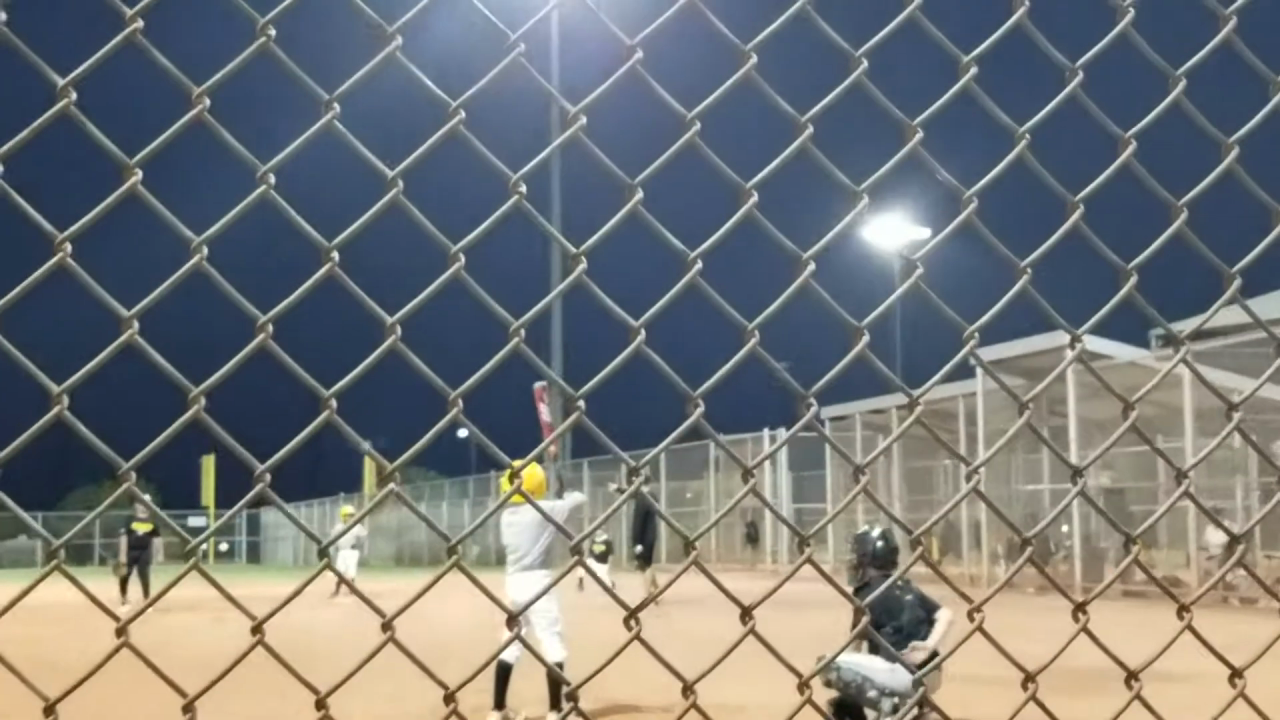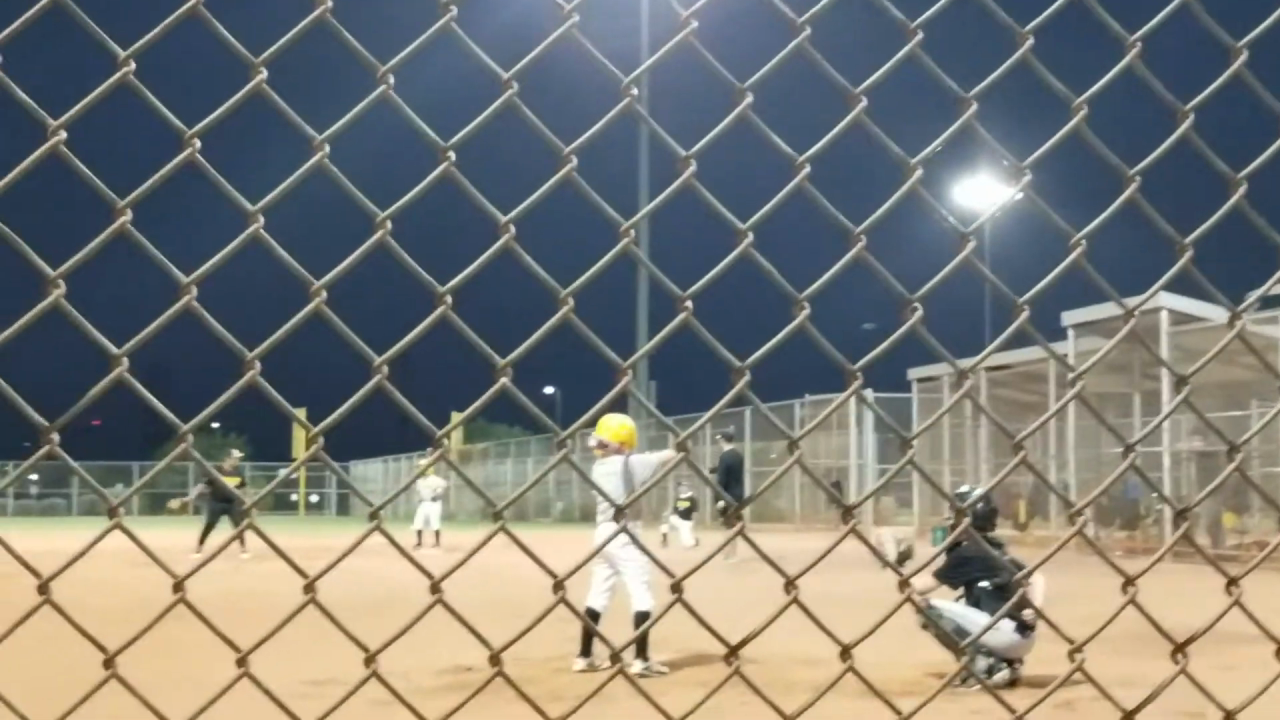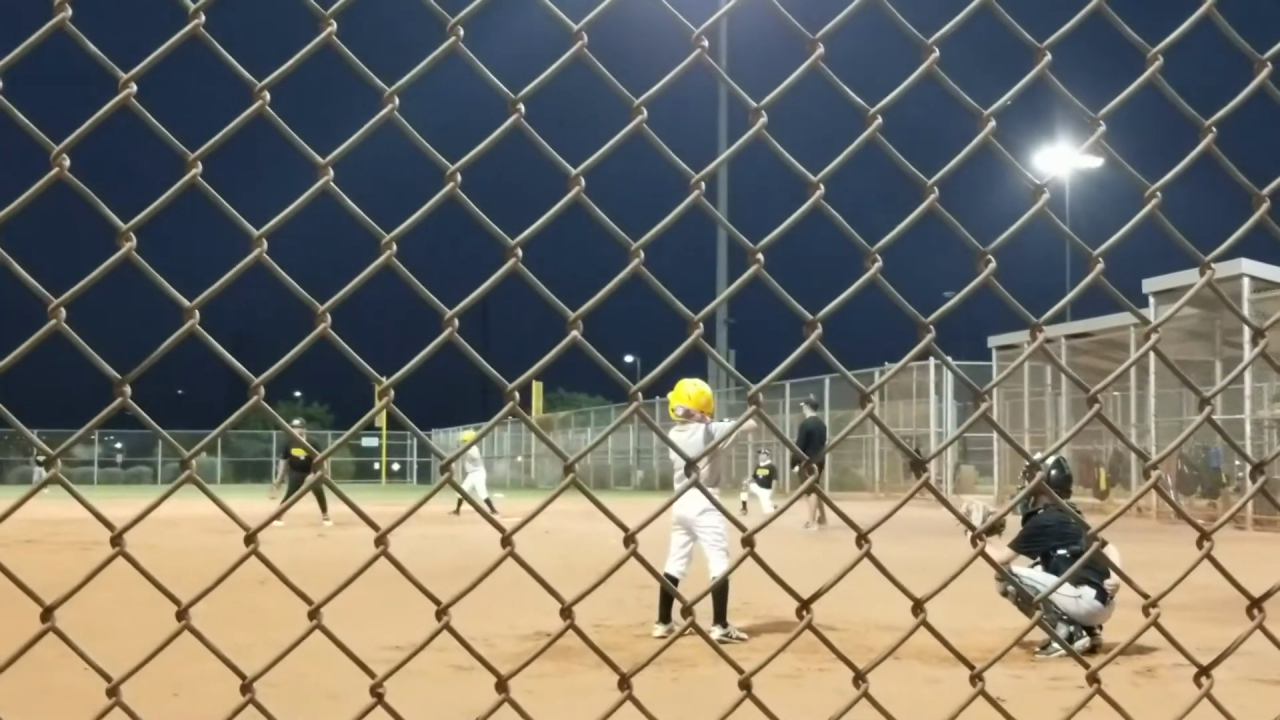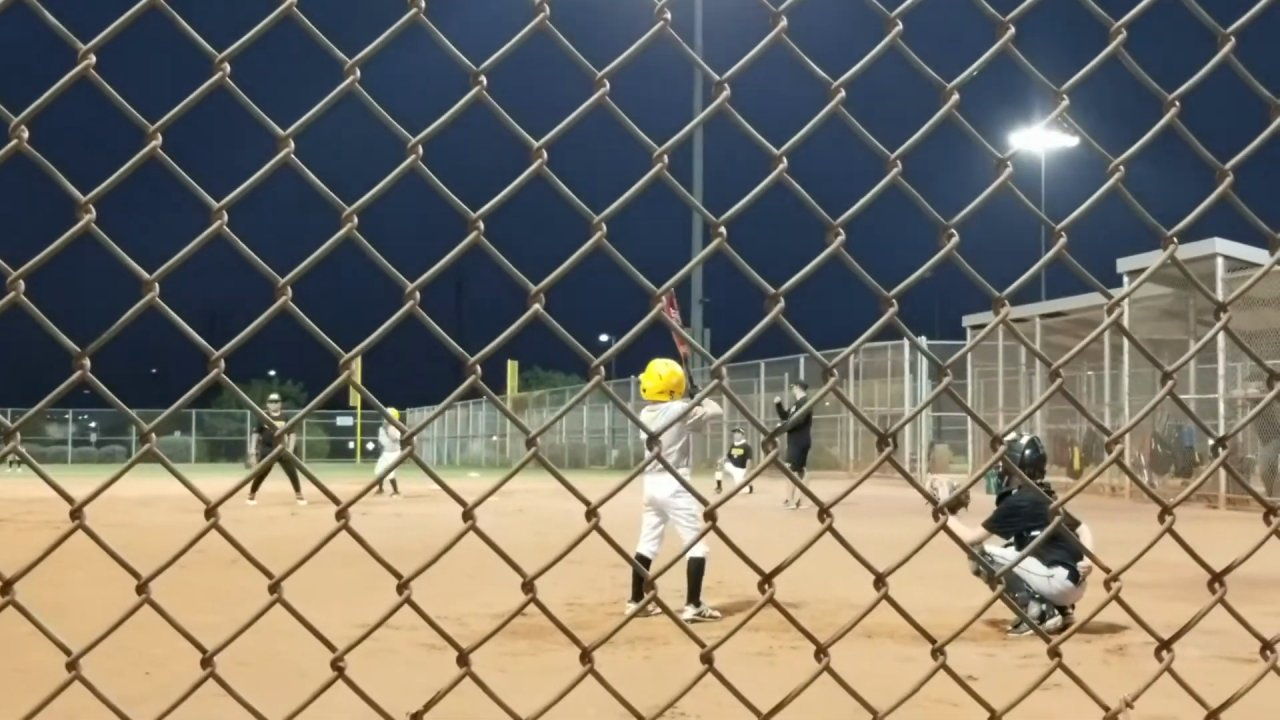
dt=1s
person 1, frame 1
left shoulder: (505, 515)
right shoulder: (543, 511)
right elbow: (579, 498)
right wrist: (565, 497)
left hip: (513, 583)
right hip: (537, 583)
left knee: (509, 646)
right knee: (553, 646)
person 1, frame 2
left shoulder: (598, 467)
right shoulder: (631, 463)
right elbow: (670, 455)
right wrist: (659, 453)
left hip: (603, 534)
right hip: (624, 536)
left knee: (597, 595)
right knee: (641, 595)
left ankle: (584, 656)
right ankle: (641, 660)
person 1, frame 3
left shoulder: (674, 434)
right shoulder: (709, 431)
right elbow: (751, 424)
right wrist: (721, 423)
left hip: (680, 503)
right hip: (703, 504)
left knee: (675, 562)
right knee: (720, 563)
left ankle: (663, 623)
right ankle: (720, 626)
person 1, frame 4
left shoulder: (645, 414)
right shoulder: (680, 410)
right elbow: (716, 410)
left hip: (651, 484)
right hip: (675, 486)
left knee: (647, 543)
right knee: (696, 544)
left ankle: (636, 601)
right ankle: (693, 605)
person 2, frame 1
left shoulder: (868, 595)
right shoulder: (907, 588)
right elbow: (945, 614)
right wrist: (929, 645)
left hip: (902, 675)
right hip: (929, 678)
left knee: (829, 665)
left ankle: (891, 704)
person 2, frame 2
left shoulder: (966, 552)
right shoulder: (996, 549)
left elbow: (922, 587)
right elbow: (1036, 579)
right wrist: (1035, 609)
left hip: (1007, 634)
right hip: (1021, 636)
left knee: (929, 609)
left ankle: (987, 665)
right ankle: (1007, 662)
person 2, frame 3
left shoulder: (1042, 521)
right shoulder: (1071, 517)
left elbow: (1000, 558)
right elbow: (1110, 549)
right wrist: (1115, 578)
left hip: (1088, 601)
right hip: (1099, 601)
left knee: (1007, 576)
left ankle: (1067, 632)
right ankle: (1088, 629)
person 2, frame 4
left shoulder: (1016, 502)
right shoulder: (1045, 497)
left elbow: (971, 538)
right elbow: (1082, 529)
right wrist: (1087, 560)
left hip: (1060, 581)
right hip: (1070, 582)
left knee: (981, 555)
left ankle: (1039, 611)
right ankle: (1061, 609)
